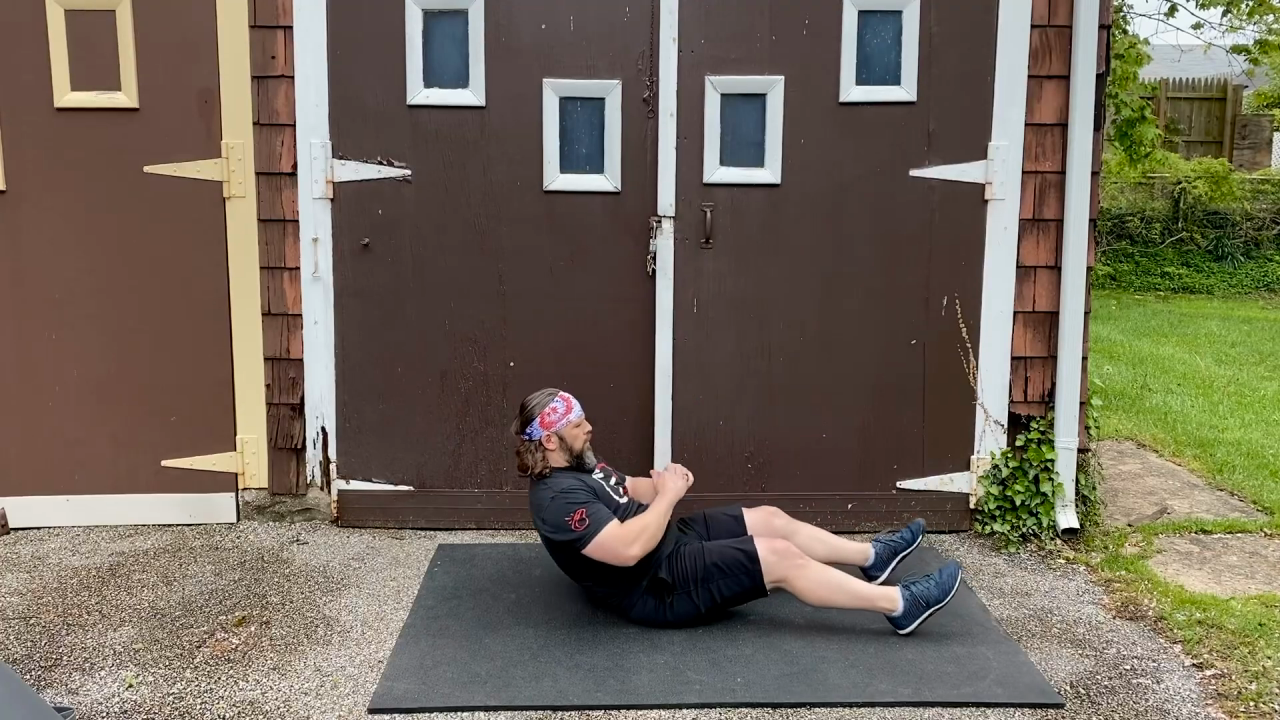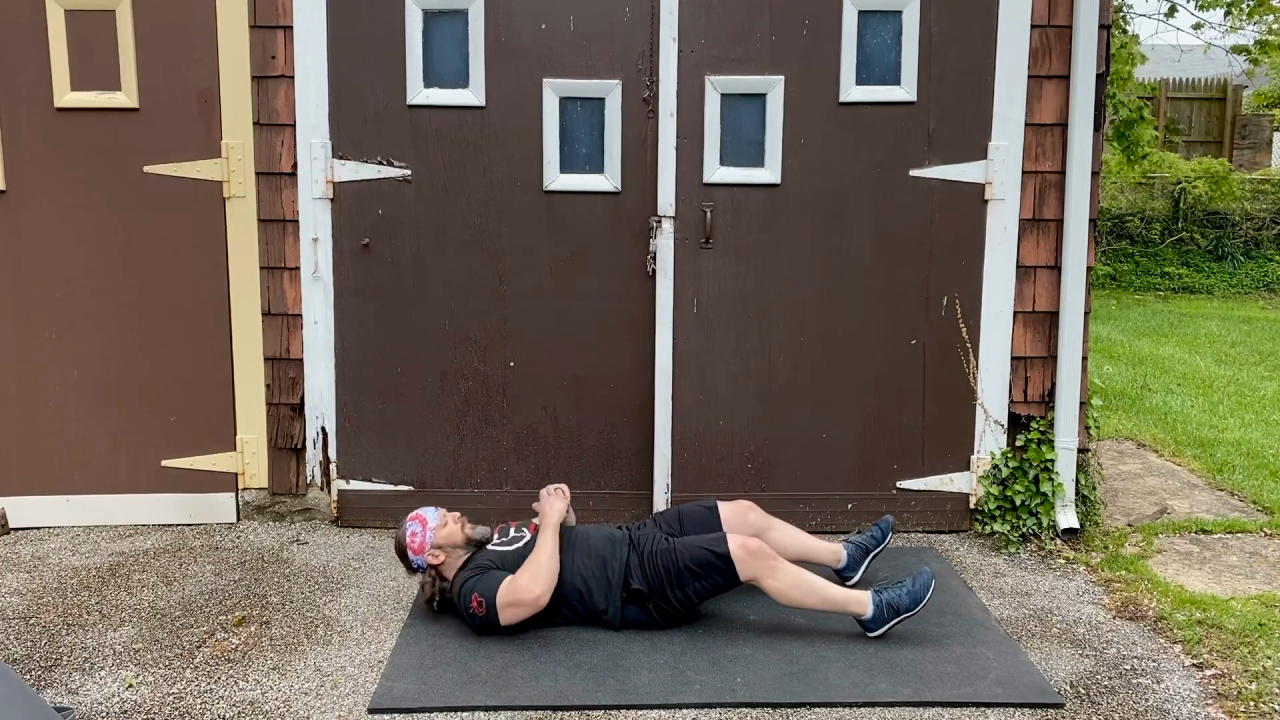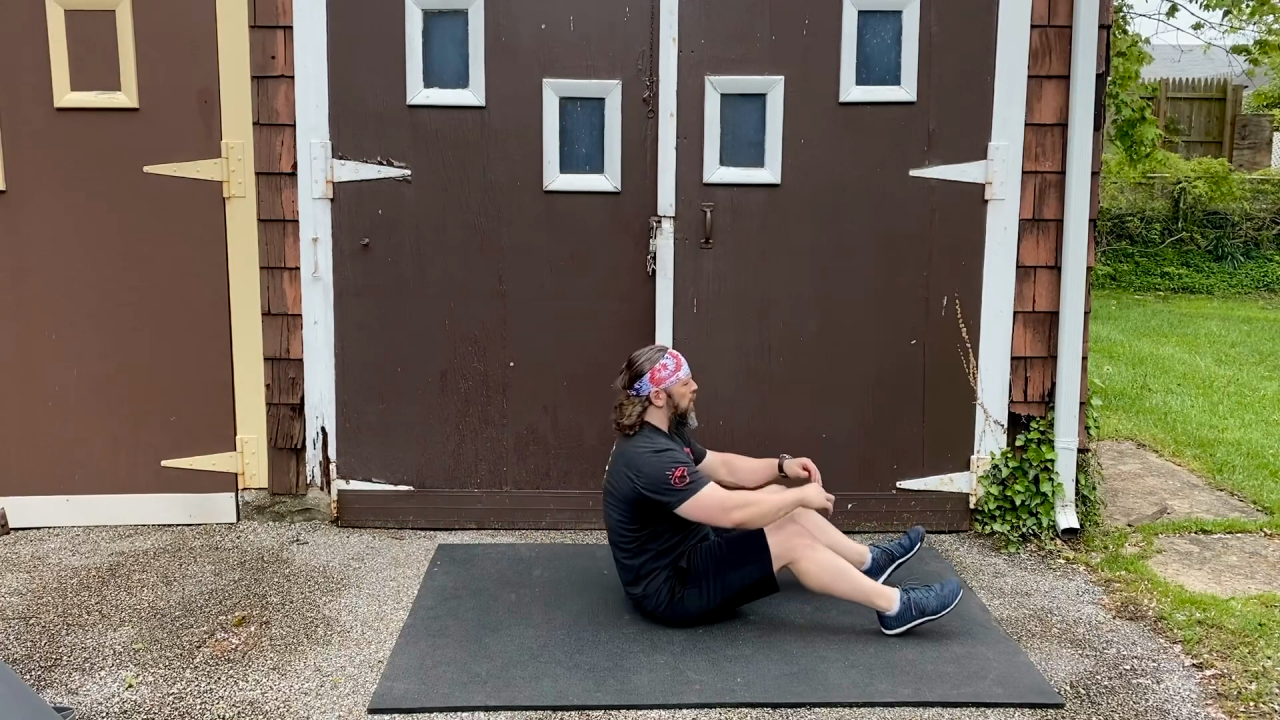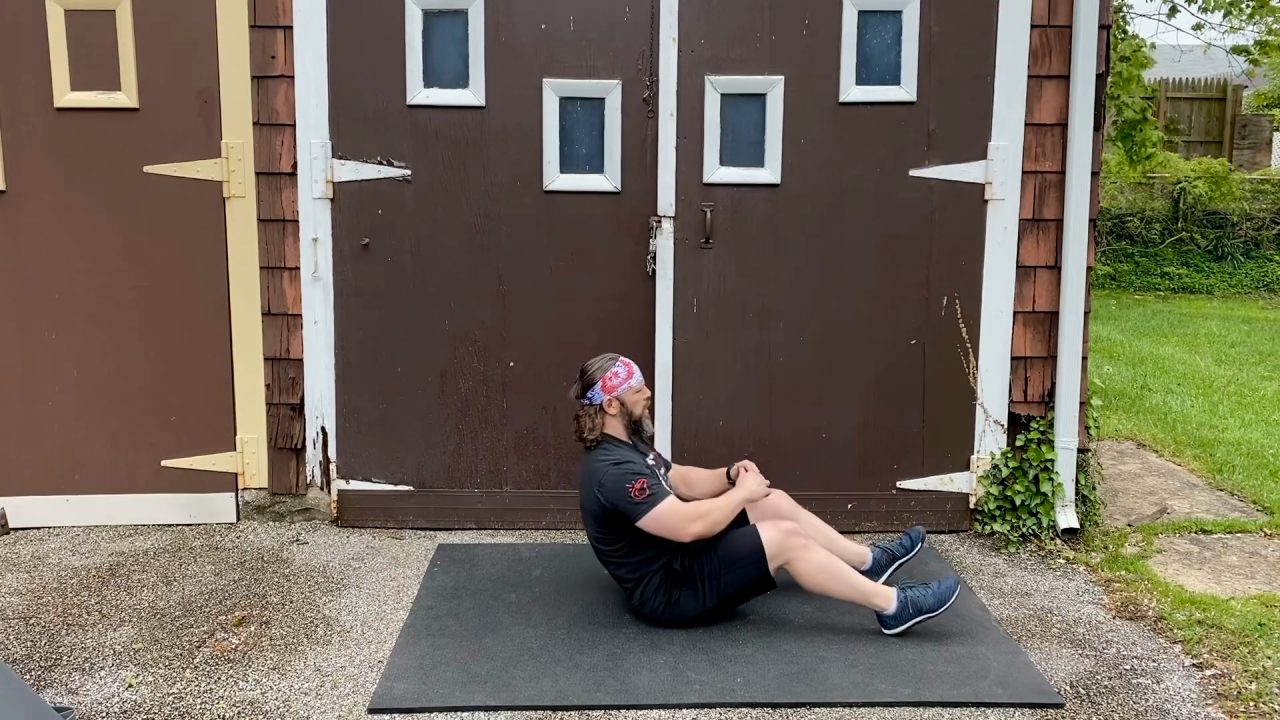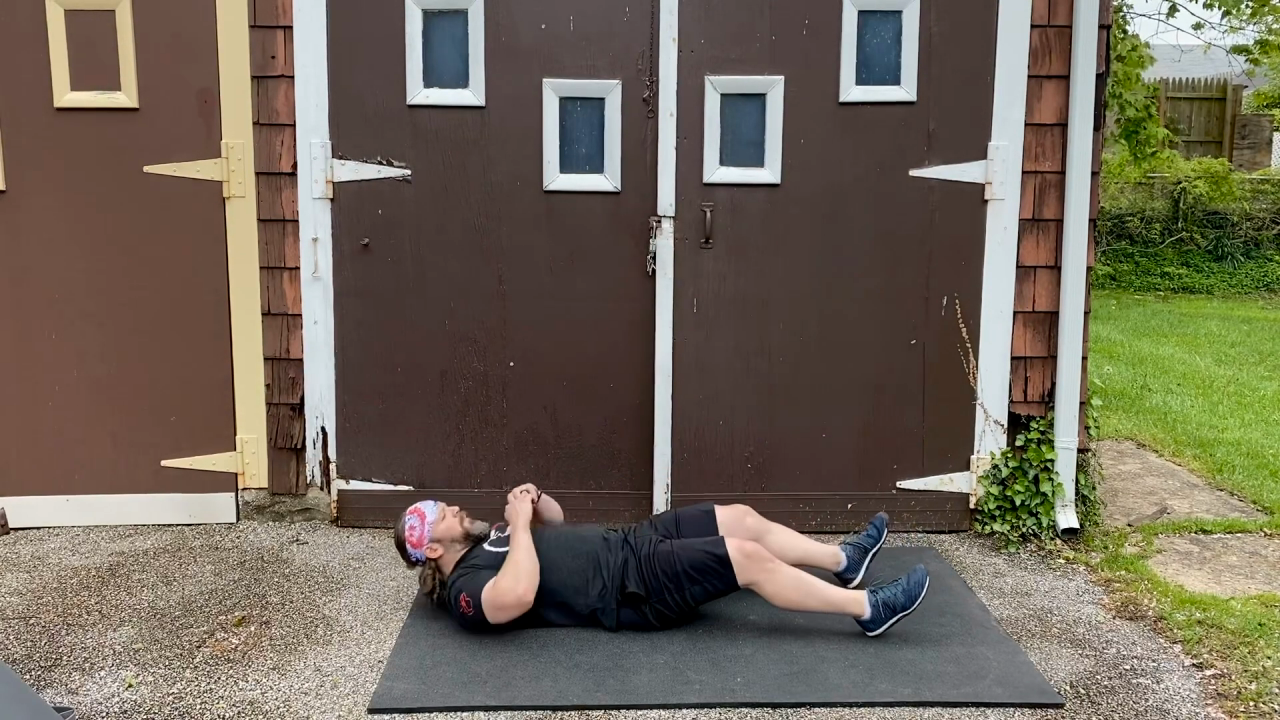
dt=1s
person 1, frame 1
left shoulder: (577, 466)
right shoulder: (558, 498)
left elbow: (629, 492)
right elbow: (628, 549)
left wrist: (660, 482)
right wrist: (669, 495)
left hip: (672, 545)
right hip: (656, 589)
left knee: (771, 519)
right knee: (780, 556)
left ankle: (872, 558)
right ankle: (898, 606)
person 1, frame 2
left shoulder: (486, 544)
right shoulder: (474, 589)
left elbow: (561, 529)
right elbow: (534, 594)
left wrist: (553, 508)
right wrist: (548, 522)
left hip: (634, 542)
right hip: (637, 587)
left knee: (745, 514)
right knee: (752, 554)
left ankle: (843, 557)
right ankle: (868, 609)
person 1, frame 3
left shoulder: (660, 435)
right shoulder: (649, 459)
left elbow: (722, 467)
right elbow: (731, 512)
left wrist: (782, 466)
right wrist: (800, 496)
left hip: (685, 556)
right hip: (672, 590)
left knee: (779, 498)
right knee: (790, 538)
left ankle: (869, 561)
right ankle: (894, 608)
person 1, frame 4
left shoulder: (627, 444)
right shoulder: (613, 470)
left elbow: (682, 481)
right elbow: (691, 526)
left wrist: (731, 474)
right wrist: (742, 493)
left hip: (672, 557)
right hip: (667, 591)
left knee: (776, 504)
right knee: (786, 538)
left ankle: (869, 562)
right ankle: (891, 606)
person 1, frame 5
left shoulder: (484, 542)
right shoulder: (468, 587)
left elbow: (555, 526)
right elbow: (518, 594)
left wrist: (534, 504)
right wrist: (521, 524)
left hip: (629, 546)
right hip: (630, 590)
left knee: (741, 519)
right knee: (749, 557)
left ankle: (842, 561)
right ankle: (866, 608)
